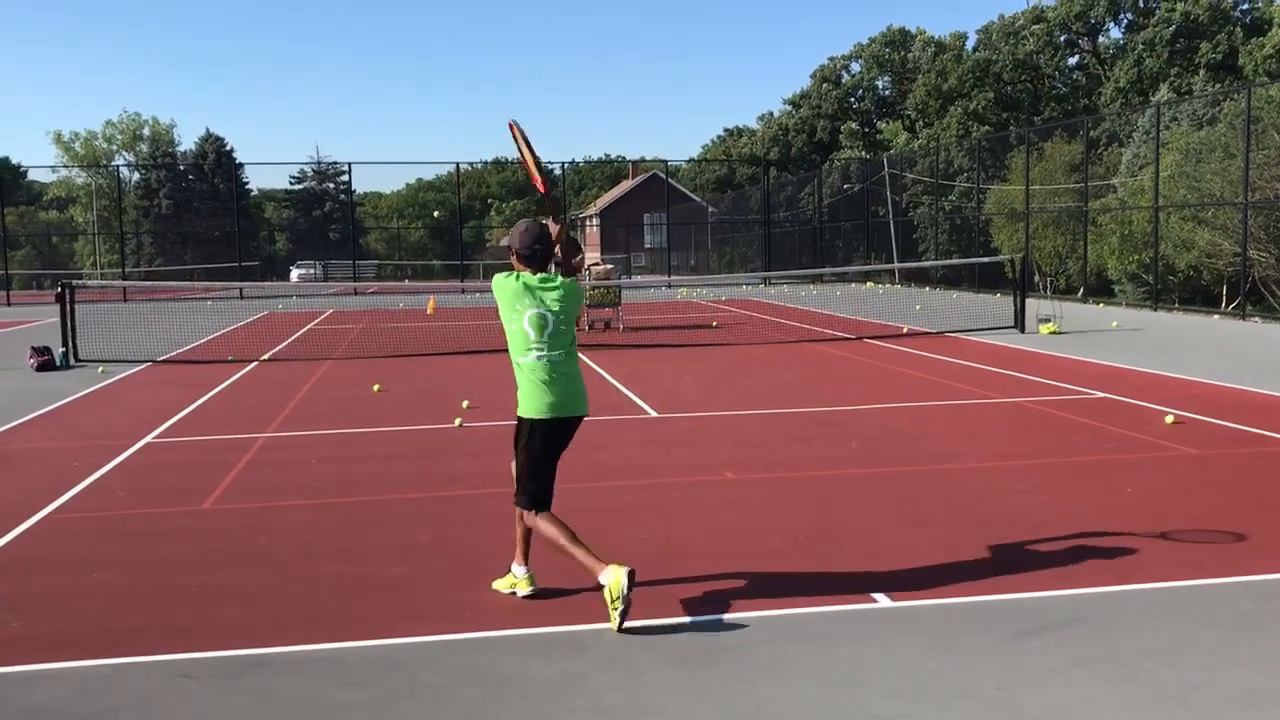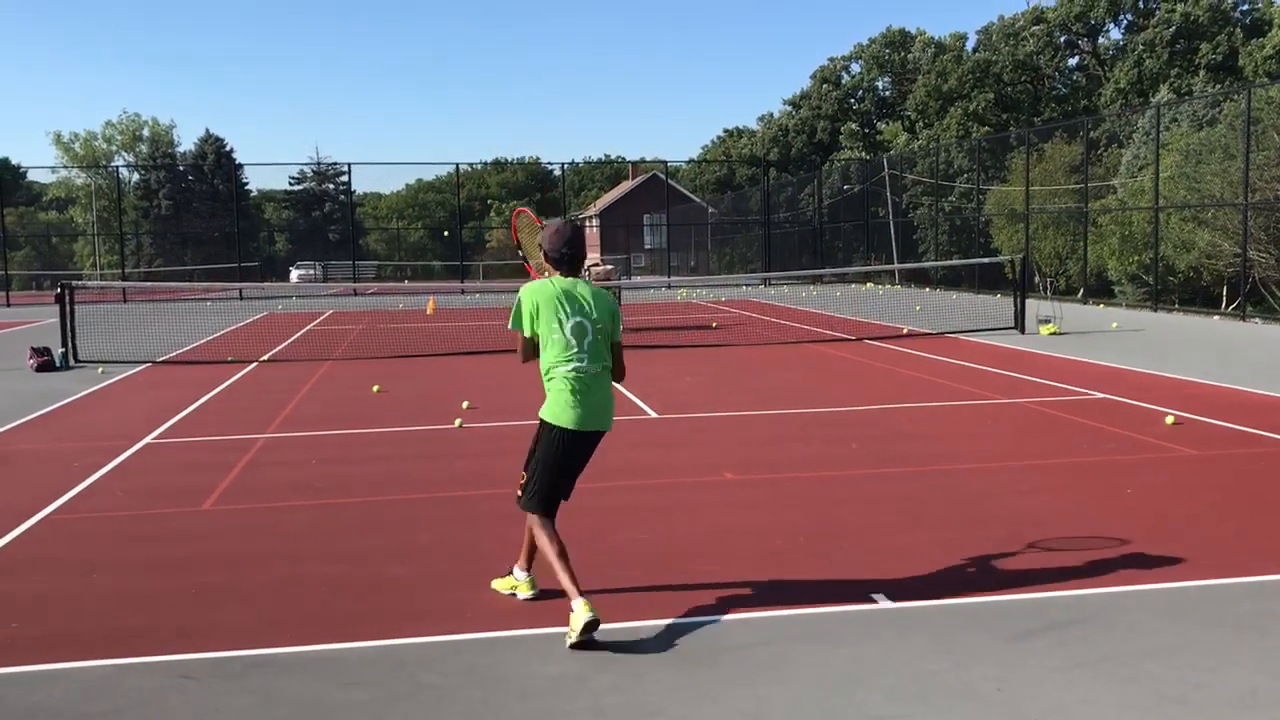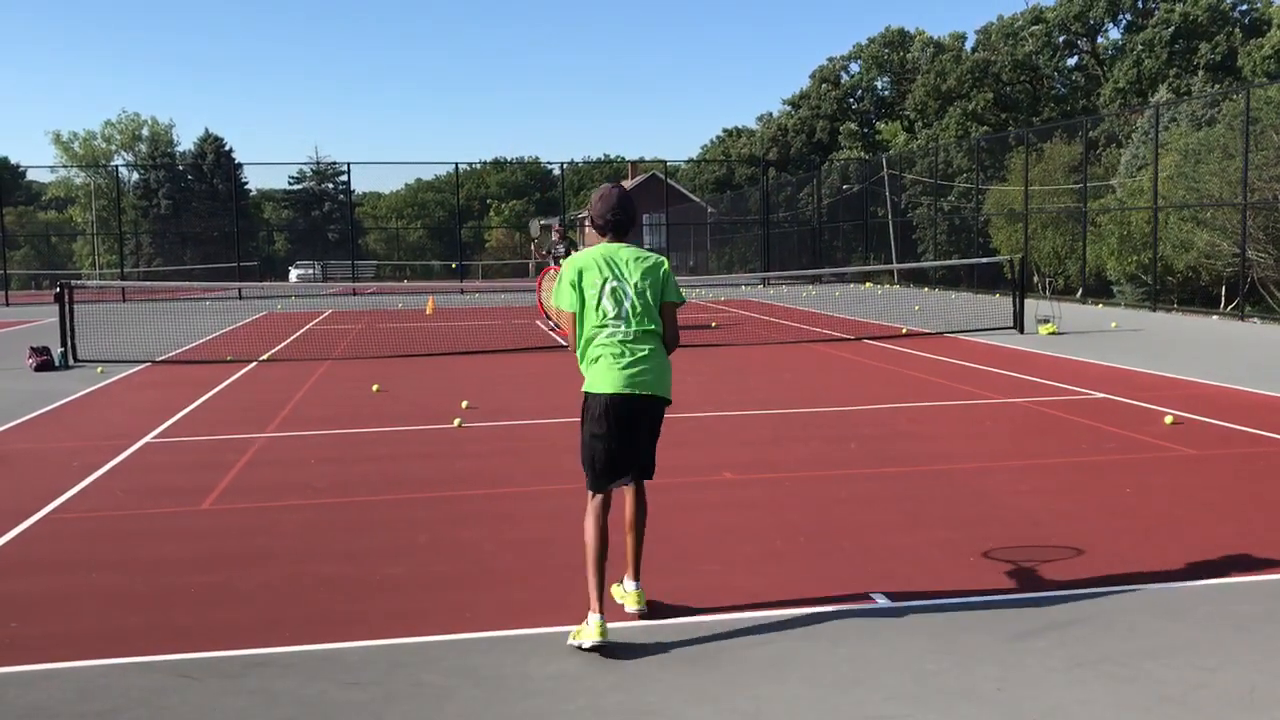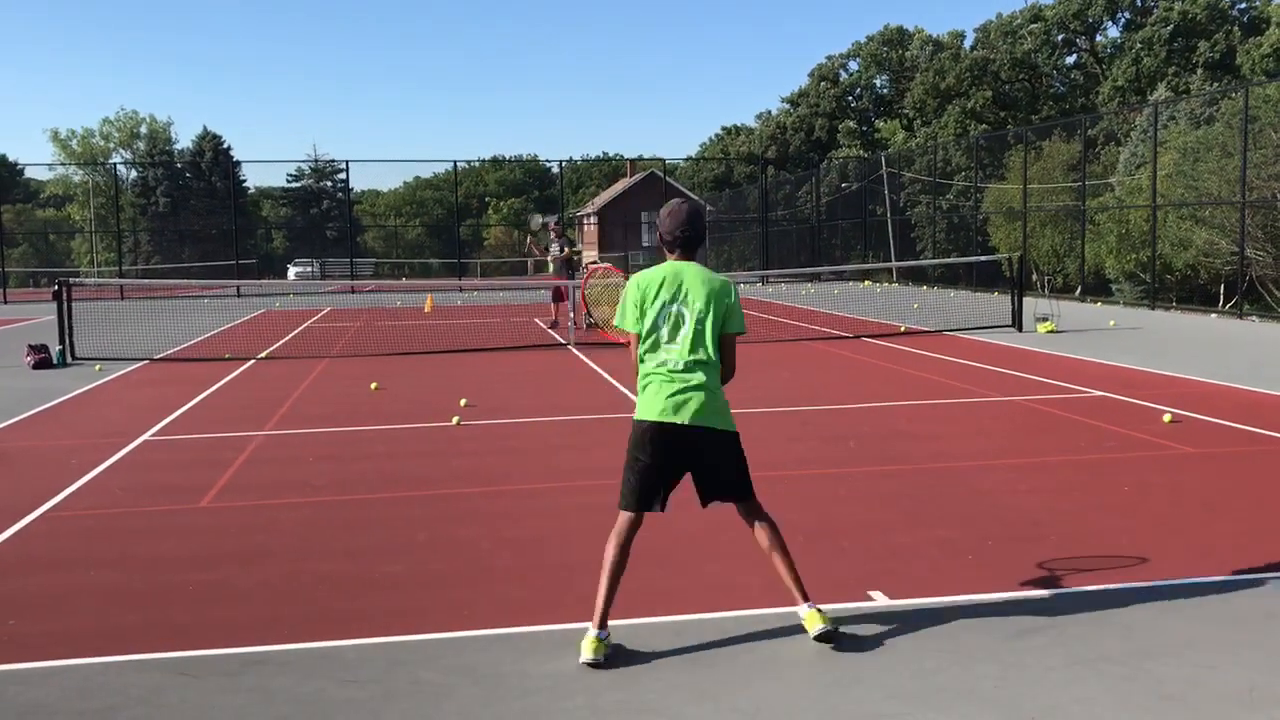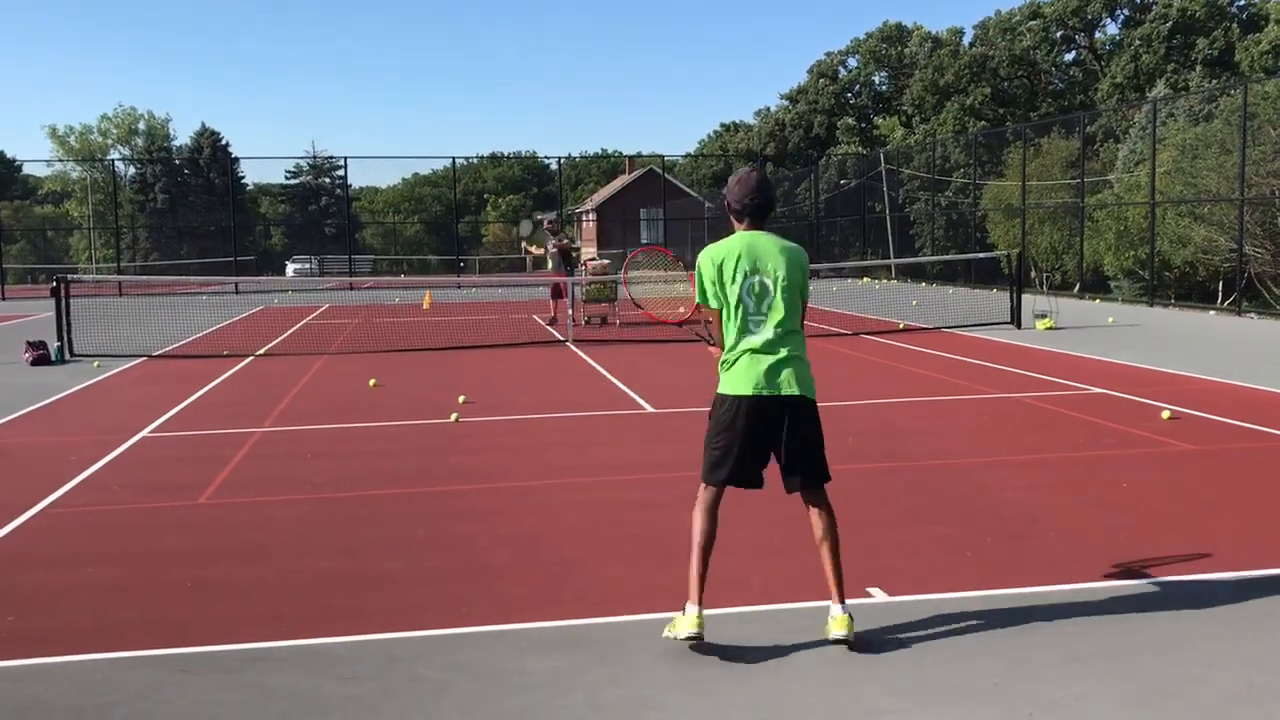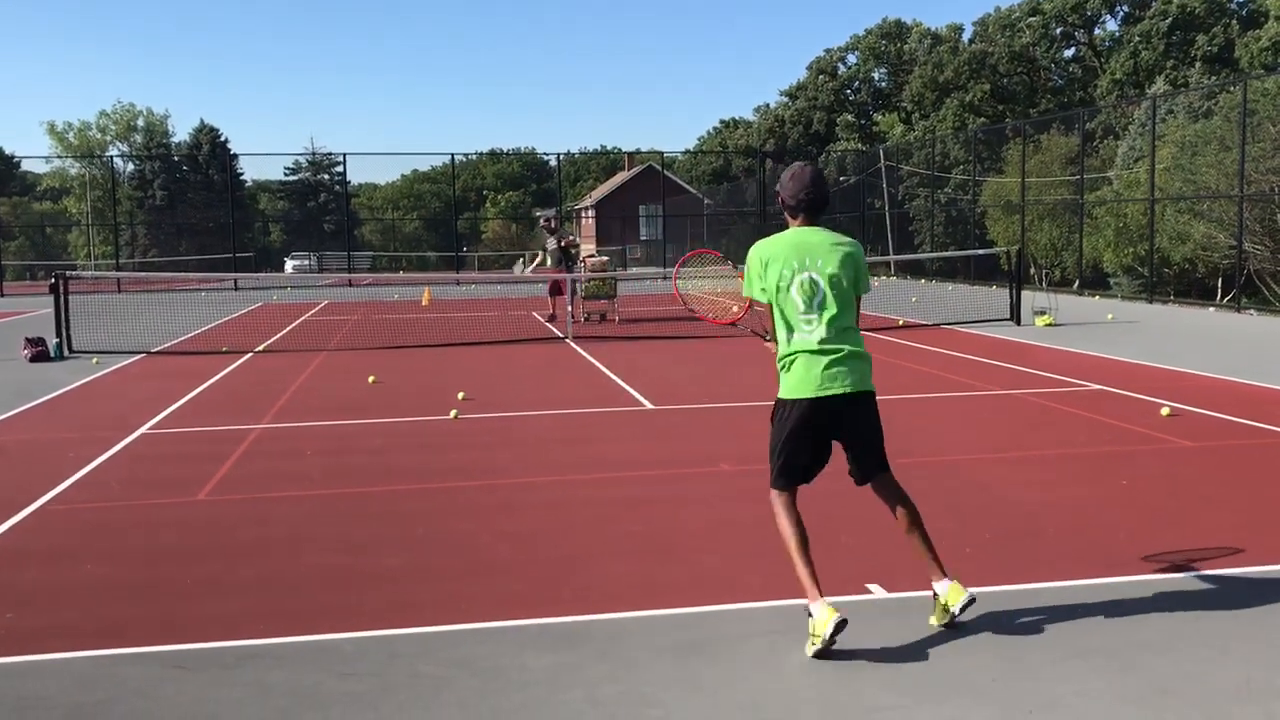
dt=0.2s
person 1, frame 1
left shoulder: (504, 285)
right shoulder: (570, 287)
left wrist: (549, 238)
right wrist: (558, 243)
left hip: (540, 407)
right hip: (573, 403)
left knee: (533, 511)
right knee: (521, 470)
left ankle: (610, 574)
right ankle: (520, 571)
person 1, frame 2
left shoulder: (532, 293)
right shoulder: (605, 298)
left elbow: (525, 356)
right elbow: (618, 369)
left hip: (563, 416)
right hip: (599, 417)
left knee: (540, 517)
right knee: (541, 495)
left ankle: (579, 607)
right ankle: (523, 576)
person 1, frame 3
left shoulder: (576, 264)
right shoulder: (657, 264)
left elbow: (573, 336)
right elbow: (672, 339)
left hip: (605, 388)
right hip: (653, 389)
left knee: (598, 498)
right knee: (636, 483)
left ankle: (595, 619)
right ankle: (632, 585)
person 1, frame 4
left shoulder: (640, 284)
right shoulder: (723, 287)
left elbow: (636, 360)
right elbow: (728, 368)
left hip: (657, 416)
right hip: (713, 416)
left knee: (629, 520)
right knee: (752, 512)
left ankle: (596, 634)
right ankle: (809, 610)
person 1, frame 5
left shoulder: (711, 256)
right shoulder: (796, 256)
left elbow: (716, 325)
left hip: (740, 387)
right hip: (795, 386)
left knee: (708, 493)
right knee: (813, 494)
left ankle: (693, 612)
right ankle: (839, 611)
person 1, frame 6
left shoulder: (762, 252)
right shoulder: (849, 250)
left elbow: (772, 318)
right elbow: (851, 313)
left hip: (800, 390)
right hip: (853, 383)
left knee: (781, 496)
right knee: (884, 484)
left ankle: (821, 608)
right ankle: (946, 586)
